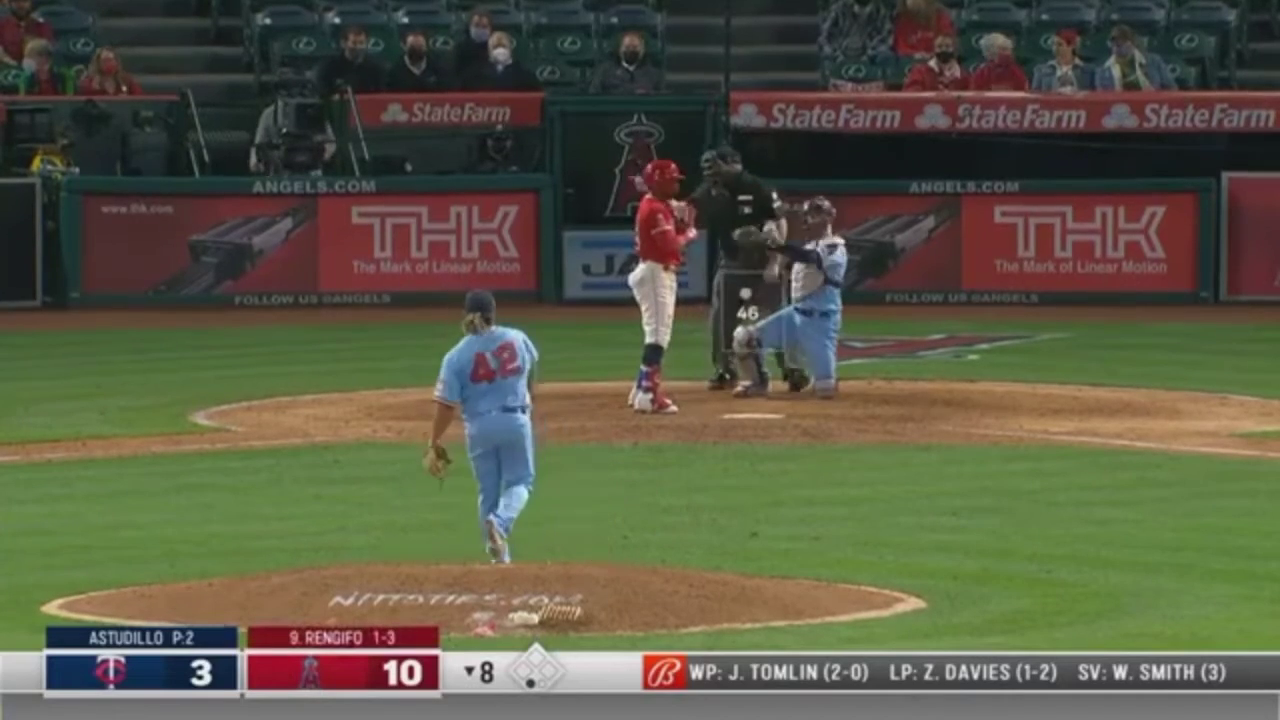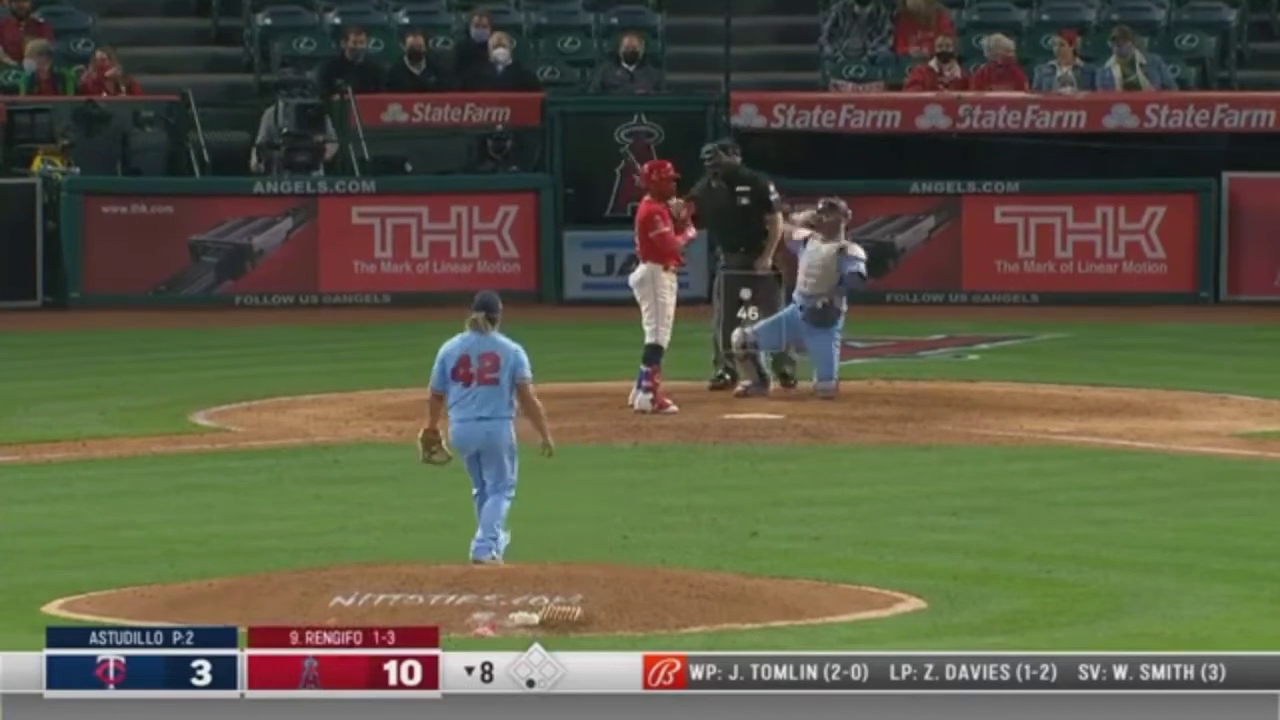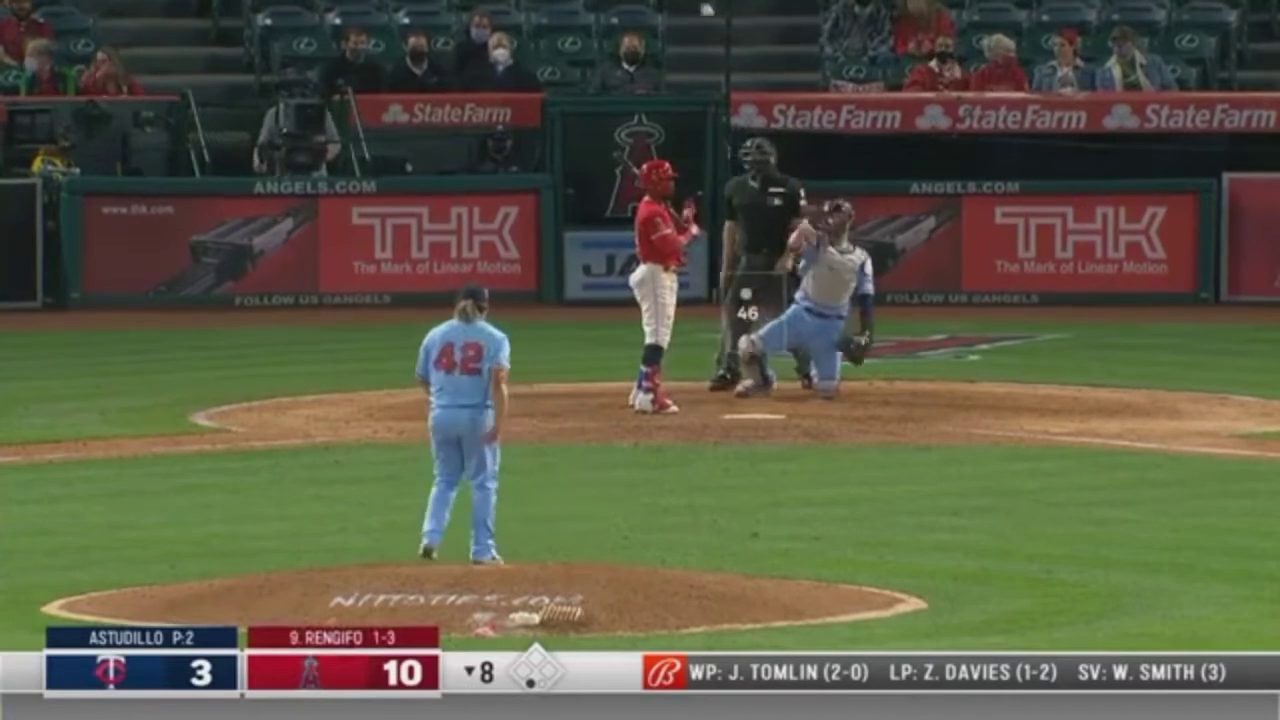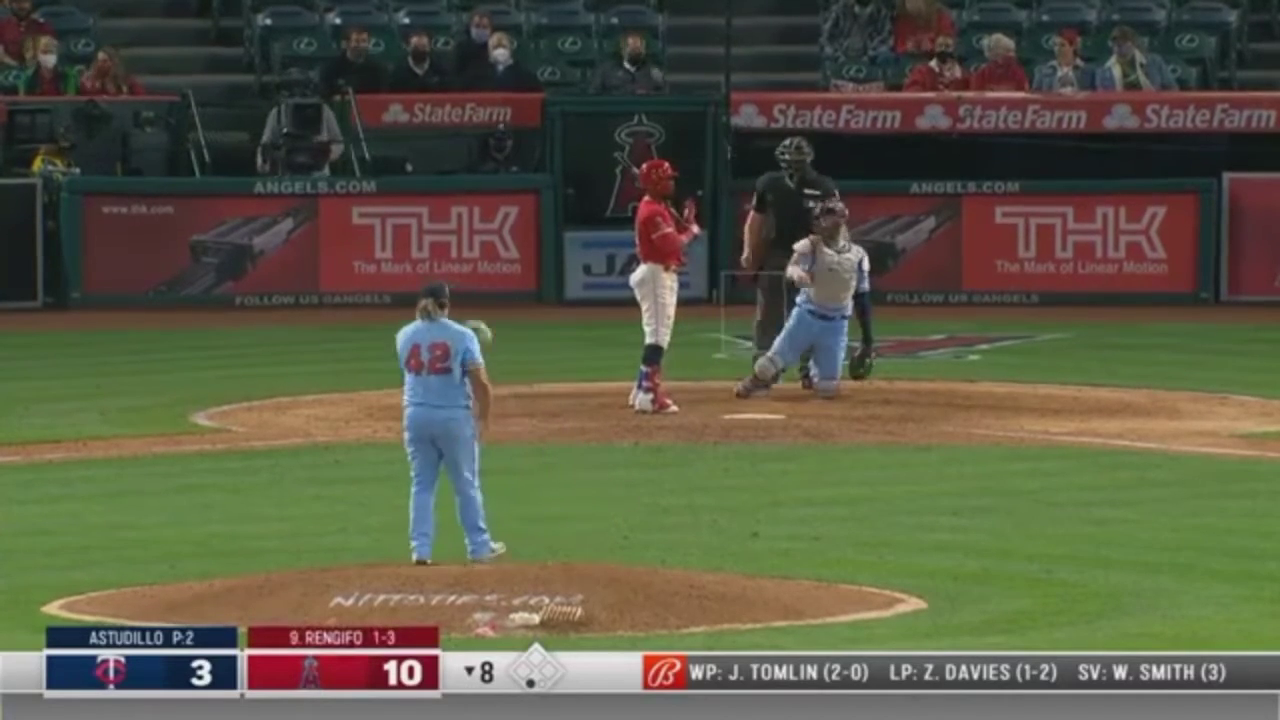
dt=0.4s
person 1, frame 1
left shoulder: (456, 356)
right shoulder: (517, 338)
left elbow: (446, 405)
right elbow: (531, 372)
left wrist: (434, 443)
left hip: (481, 427)
right hip: (516, 421)
left knee: (489, 491)
right knee: (520, 481)
left ankle: (499, 553)
right ankle: (500, 521)
person 1, frame 2
left shoulder: (450, 348)
right shoulder: (512, 350)
left elbow: (437, 394)
right elbow: (527, 396)
left wrist: (431, 426)
right wrist: (545, 434)
left hip: (461, 429)
right hip: (497, 428)
left knee: (482, 488)
right knee: (500, 489)
left ankle: (493, 540)
right ankle: (484, 547)
person 1, frame 3
left shoulder: (435, 335)
right shoulder: (495, 338)
left elbow: (422, 379)
right elbow: (498, 382)
right wrist: (500, 422)
left hip: (441, 416)
right hip: (478, 417)
left knee: (444, 480)
right knee: (483, 483)
left ankle: (431, 538)
right ankle: (482, 550)
person 1, frame 4
left shoulder: (404, 335)
right shoulder: (462, 335)
right elbow: (480, 381)
right wrist: (484, 415)
left hip: (416, 416)
right hip: (453, 417)
left knee: (422, 485)
right knee: (466, 485)
left ankle: (420, 549)
right ankle: (479, 546)
person 2, frame 1
left shoulder: (662, 206)
right shoulder: (654, 209)
left elbow: (674, 234)
right elbow: (672, 244)
left wrist: (684, 221)
right wrist: (690, 233)
left hip: (661, 273)
right hip: (655, 274)
left knee: (657, 334)
right knee: (658, 335)
left ankle: (642, 390)
right ankle: (647, 396)
person 2, frame 2
left shoulder: (660, 206)
right shoulder: (652, 210)
left elbow: (674, 234)
right elbow: (671, 246)
left wrist: (683, 220)
right wrist: (689, 231)
left hip: (663, 274)
right hip: (655, 275)
left knee: (658, 334)
right knee: (658, 335)
left ankle: (642, 390)
right ankle: (647, 396)
person 2, frame 3
left shoulder: (660, 207)
right shoulder: (652, 212)
left elbow: (675, 233)
right elbow: (673, 246)
left wrist: (686, 219)
right wrist: (692, 230)
left hip: (663, 275)
right hip: (656, 275)
left knee: (657, 335)
right knee: (658, 335)
left ankle: (643, 390)
right ankle: (648, 396)
person 2, frame 4
left shoulder: (660, 207)
right shoulder: (652, 211)
left elbow: (675, 233)
right elbow: (674, 245)
left wrist: (686, 219)
right wrist: (692, 229)
left hip: (663, 275)
right hip: (656, 276)
left knee: (657, 335)
right knee: (658, 335)
left ankle: (643, 390)
right ankle: (648, 396)
person 3, frame 1
left shoulder: (758, 190)
right shoulder: (709, 192)
left elbow: (779, 226)
left wrist: (774, 262)
left hip: (760, 264)
right hip: (728, 265)
right knee: (720, 319)
left ankle: (791, 369)
right ankle: (724, 371)
person 3, frame 2
left shoulder: (757, 183)
right shoulder: (707, 187)
left elbow: (776, 221)
left wrist: (767, 256)
left hip: (757, 259)
right hip: (728, 261)
left knee: (772, 315)
right knee: (723, 318)
left ankle: (784, 369)
right ankle: (725, 370)
person 3, frame 3
left shoulder: (789, 187)
right shoulder: (736, 187)
left elbow: (800, 226)
right elbow: (731, 227)
left wrist: (788, 258)
right wrist: (727, 266)
left hip: (779, 261)
right hip: (748, 261)
right knee: (734, 317)
left ankle: (807, 369)
right ankle: (729, 371)
person 3, frame 4
left shoulder: (824, 187)
right shoulder: (768, 183)
right elbow: (756, 217)
right wrist: (749, 250)
right hip: (776, 258)
right knee: (768, 315)
left ankle: (809, 369)
person 4, frame 1
left shoulder: (834, 245)
right shoulder: (811, 246)
left elbow: (810, 258)
left wrist: (776, 246)
left hip: (821, 320)
right hip: (795, 313)
left knee: (825, 389)
right knee: (743, 337)
left ankle: (822, 376)
right ankle: (757, 382)
person 4, frame 2
left shoulder: (850, 250)
right shoulder: (809, 239)
left elbow: (856, 279)
right elbow: (788, 230)
left wrist: (836, 295)
right wrist: (807, 216)
left hip: (825, 321)
right hip: (797, 312)
left knee: (826, 390)
right knee: (742, 339)
left ankle: (824, 379)
right ankle: (758, 383)
person 4, frame 3
left shoulder: (861, 259)
right shoulder: (815, 243)
left elbow: (866, 300)
right elbow: (793, 246)
left wrist: (866, 331)
right wrist: (800, 230)
left hip: (831, 325)
right hip: (801, 314)
left knee: (827, 390)
right knee: (749, 346)
left ankle: (818, 374)
right ankle: (762, 381)
person 4, frame 4
left shoulder: (858, 255)
right shoulder: (810, 246)
left elbow: (862, 299)
right elbow: (792, 267)
left wrist: (867, 340)
right wrist: (797, 272)
left hip: (836, 325)
right hip: (805, 316)
left knee: (828, 389)
right knee: (768, 366)
left ankle: (816, 372)
right ankle: (760, 381)
